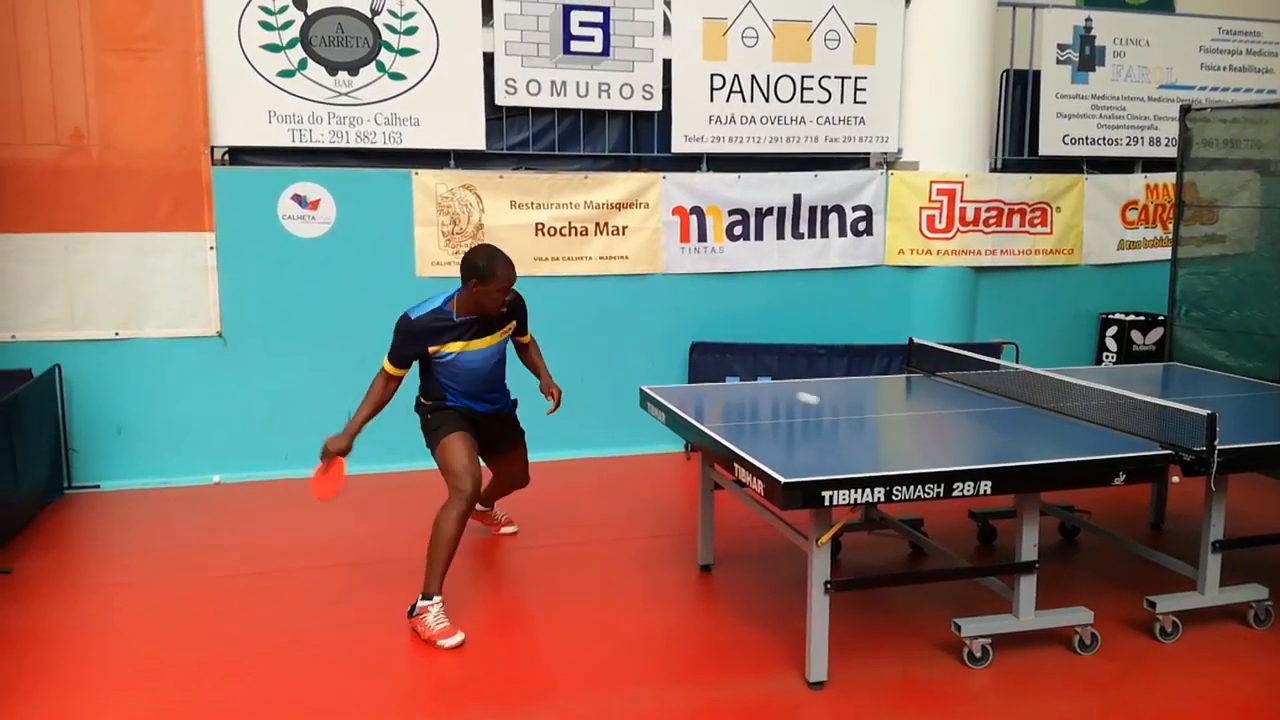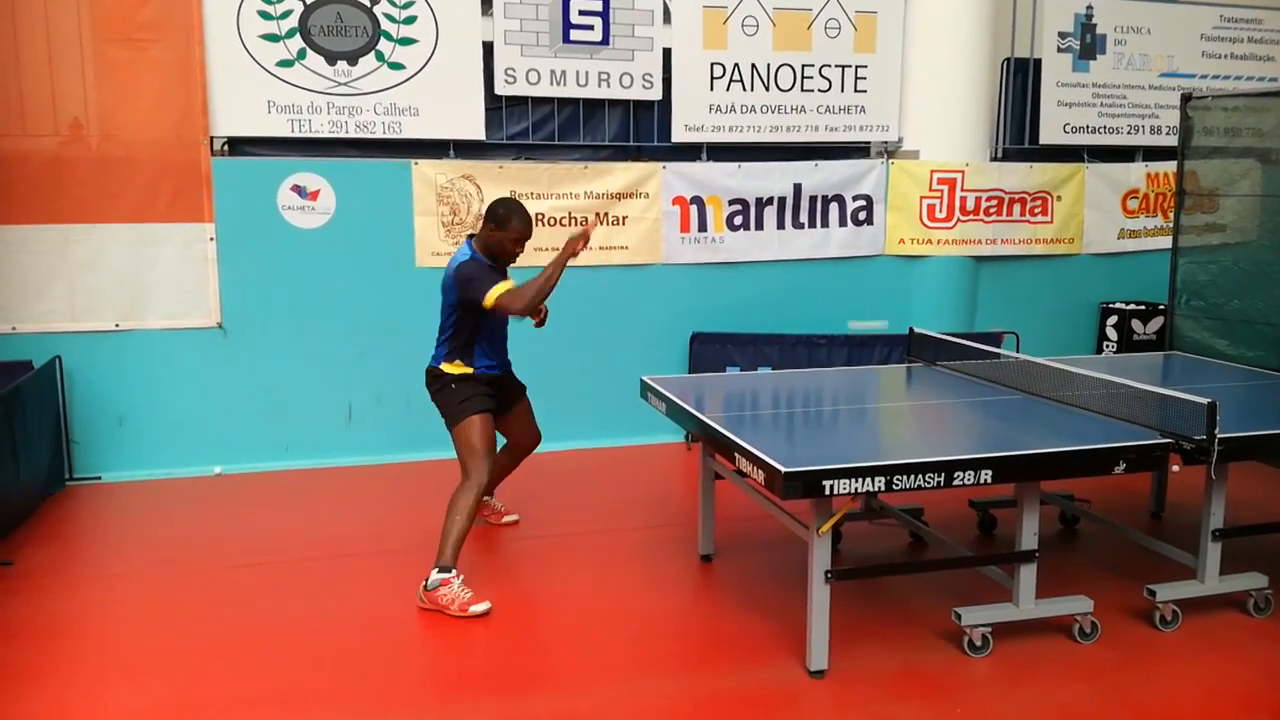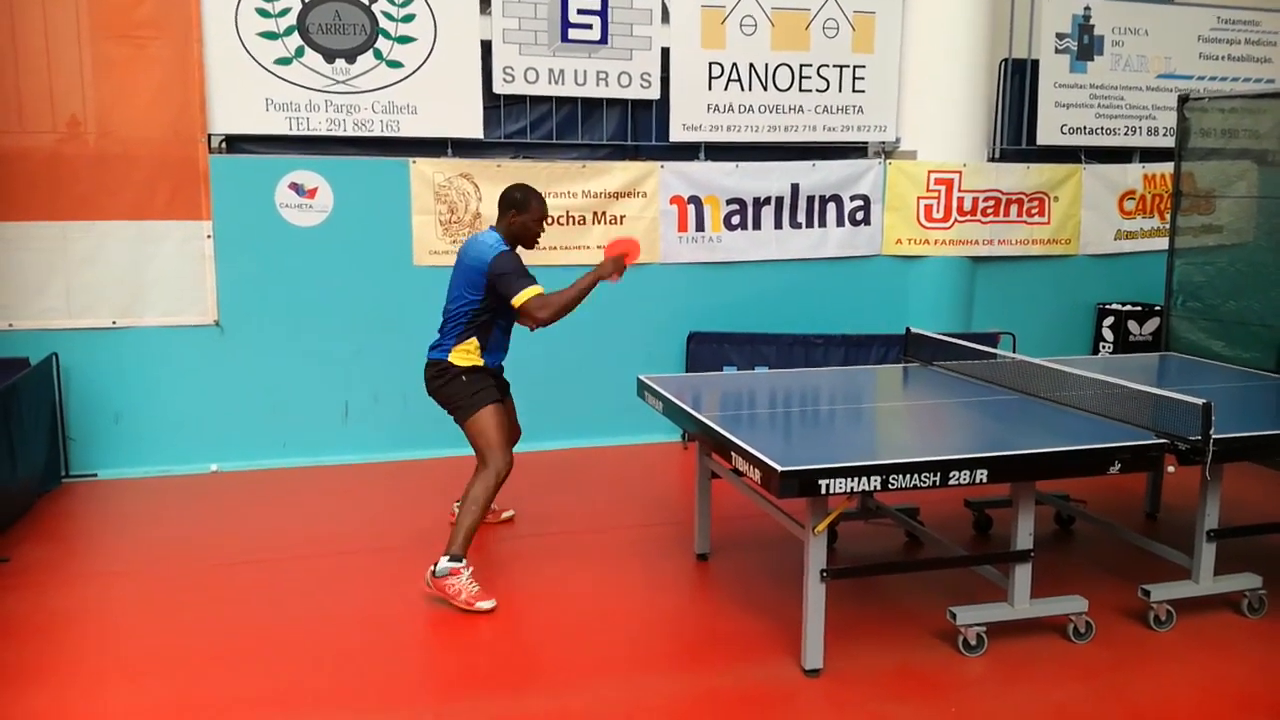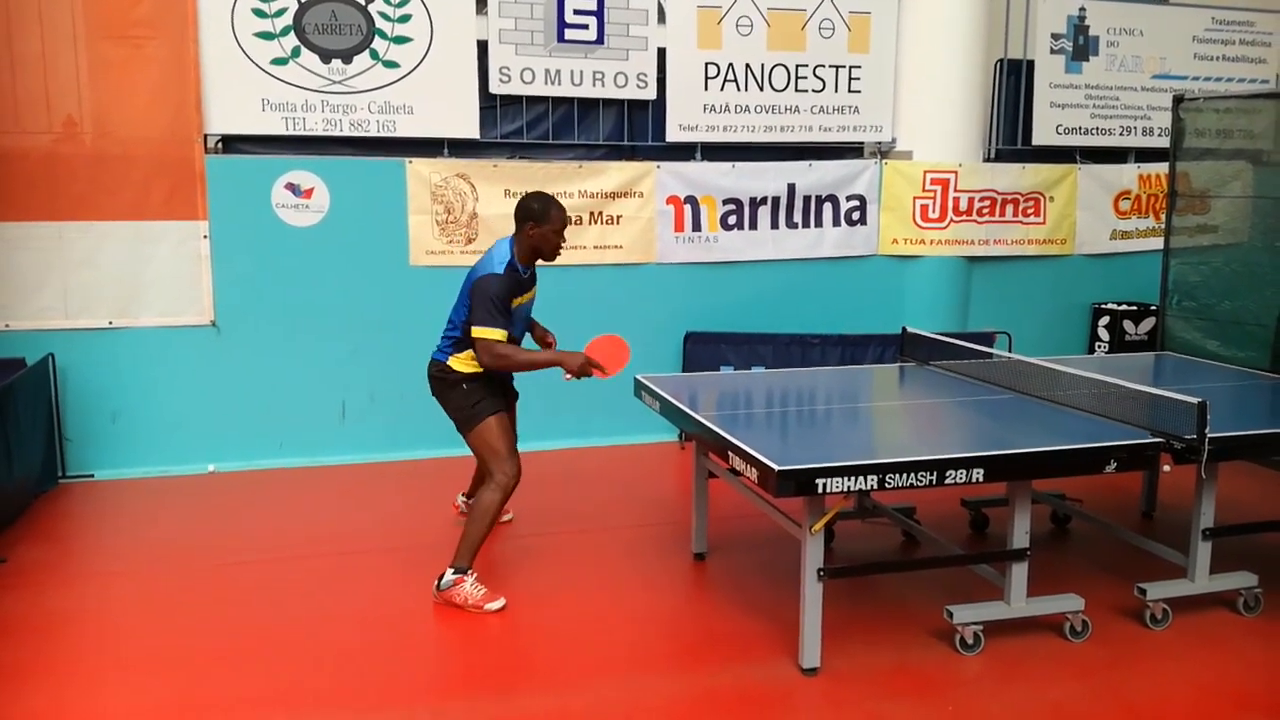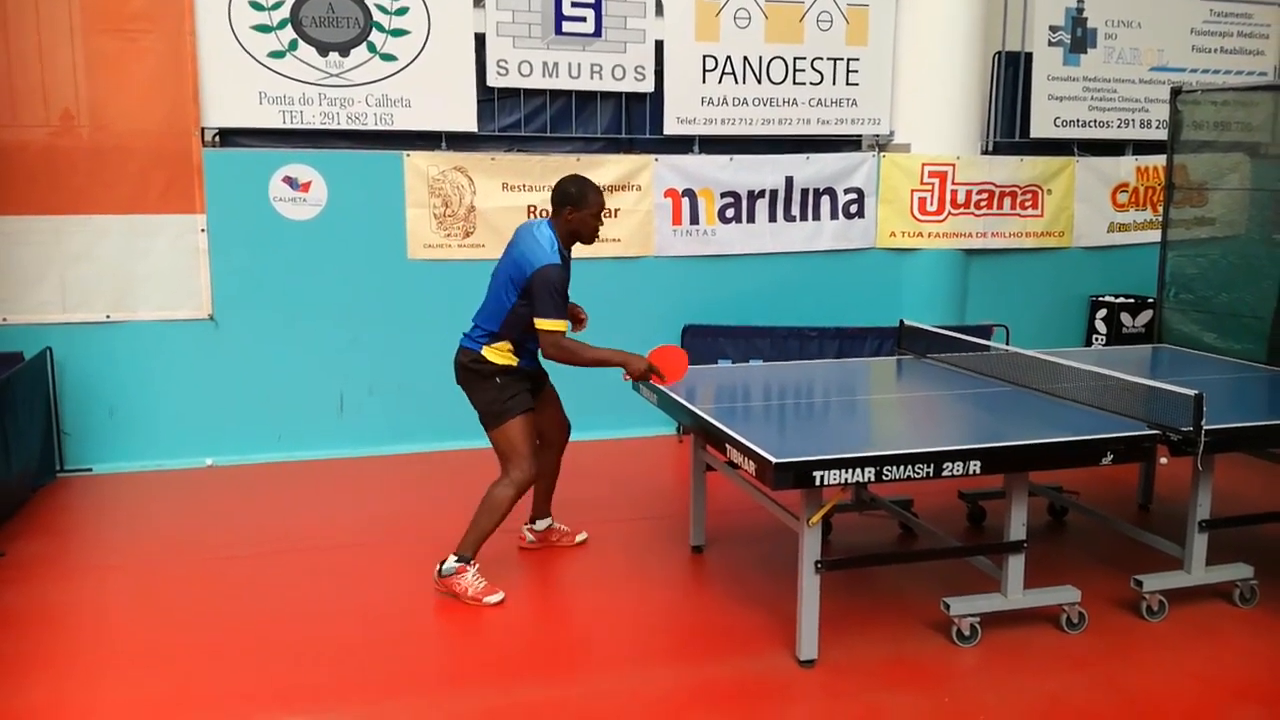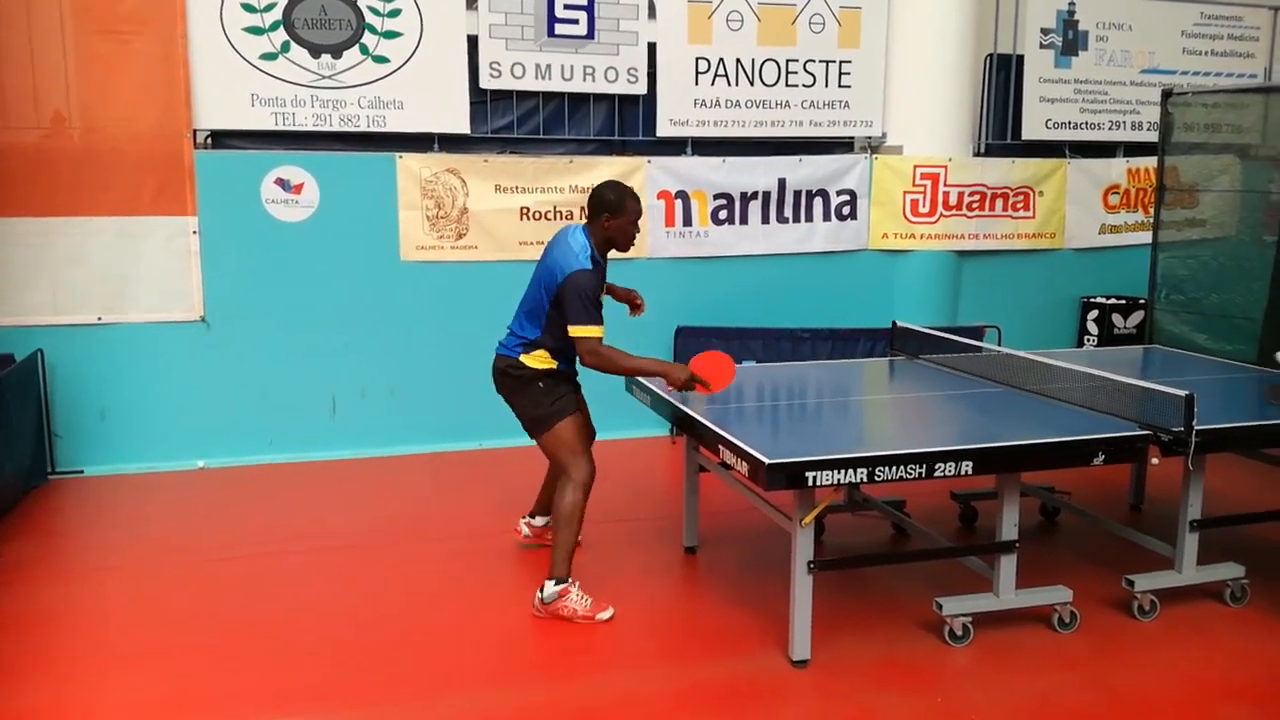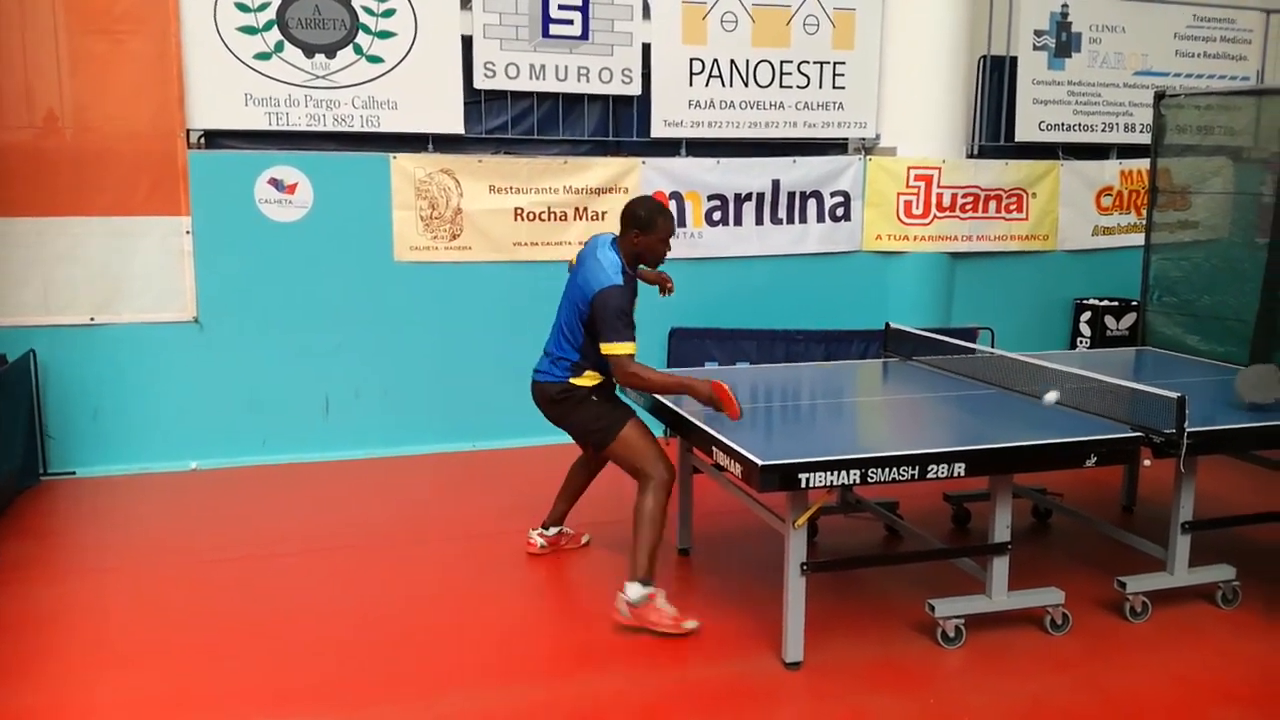
dt=0.3s
person 1, frame 1
left shoulder: (513, 307)
right shoulder: (420, 324)
left elbow: (526, 345)
right elbow: (388, 377)
left wrist: (546, 379)
right wrist: (349, 431)
left hip: (498, 410)
right hip: (446, 412)
left knee: (517, 479)
right knee: (463, 491)
left ankle: (484, 507)
right ankle: (426, 606)
person 1, frame 2
left shoulder: (490, 260)
right shoulder: (467, 270)
right elbow: (518, 303)
left wrist: (534, 308)
right wrist: (564, 256)
left hip: (494, 374)
right hip: (458, 380)
left knee: (527, 439)
right knee: (478, 473)
left ankle: (481, 500)
right ankle: (440, 581)
person 1, frame 3
left shoulder: (479, 244)
right shoulder: (501, 258)
right elbow: (541, 312)
left wrist: (520, 307)
right wrist: (598, 273)
left hip: (474, 366)
right hip: (458, 370)
left knee: (508, 434)
right knee: (499, 462)
left ankle: (469, 505)
right ankle: (449, 568)
person 1, frame 4
left shoulder: (522, 261)
right shoulder: (495, 278)
right elbow: (491, 353)
left wrist: (536, 329)
right wrist: (560, 358)
left hip: (486, 373)
right hip: (461, 375)
left knee: (500, 445)
right knee: (505, 473)
left ankle: (470, 501)
right ankle: (455, 579)
person 1, frame 5
left shoulder: (536, 230)
right shoulder: (549, 266)
right elbow: (555, 347)
left wrist: (563, 307)
right wrist: (624, 359)
left hip: (511, 358)
right hip: (489, 366)
left knee: (556, 433)
right knee: (523, 469)
left ankle: (539, 525)
right ankle: (455, 568)
person 1, frame 6
left shoulder: (574, 236)
right shoulder: (581, 273)
right elbow: (592, 354)
left wrist: (617, 292)
right wrist: (663, 369)
left hip: (542, 364)
right hip: (528, 371)
left knee: (580, 438)
right knee: (579, 473)
left ankle: (537, 522)
right ankle: (555, 589)
person 1, frame 7
left shoulder: (599, 243)
right shoulder: (612, 291)
right elbow: (623, 373)
left wrist: (643, 275)
right wrist: (688, 384)
left hip: (552, 381)
right hip: (572, 391)
left knee: (600, 450)
right knee: (657, 474)
left ankle: (549, 532)
right ankle: (638, 594)
